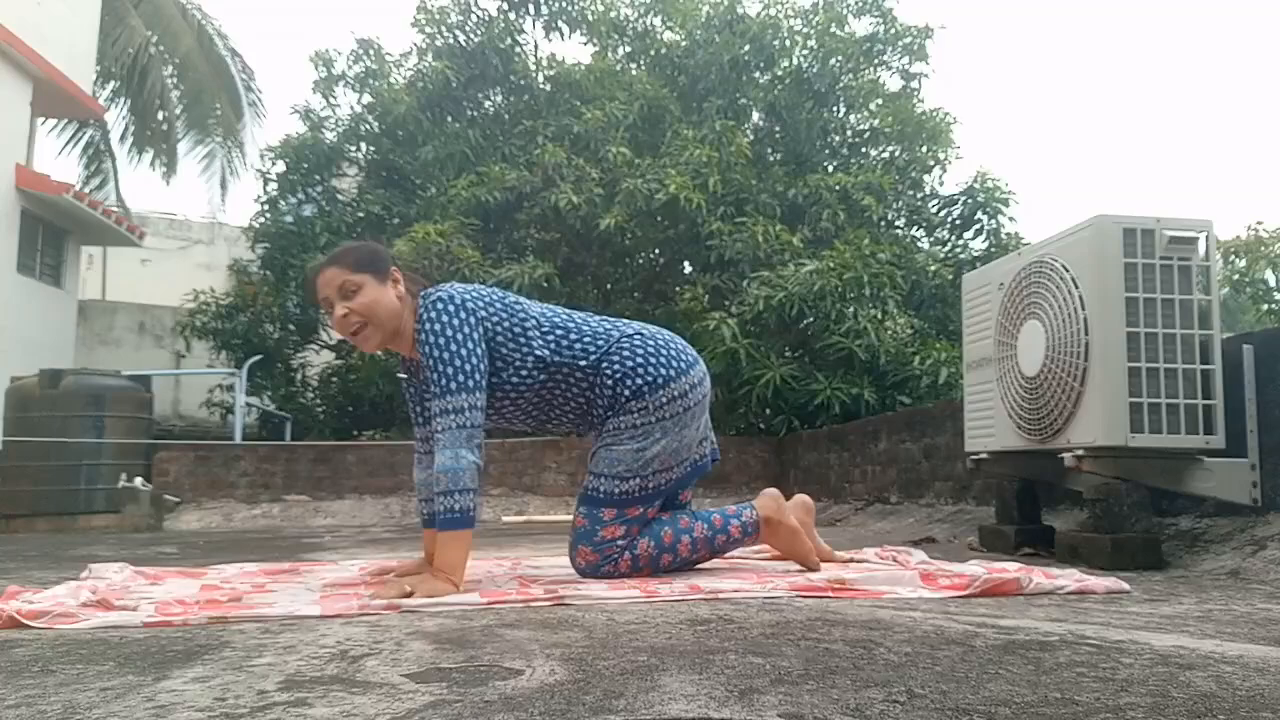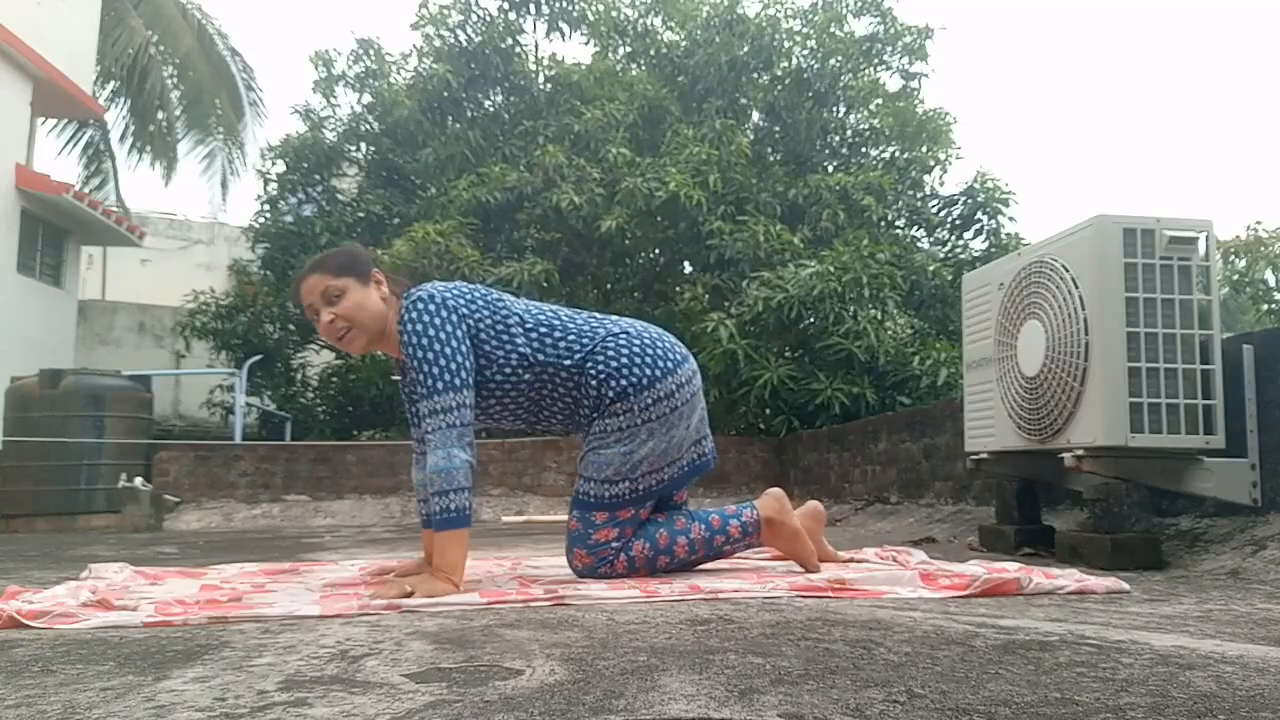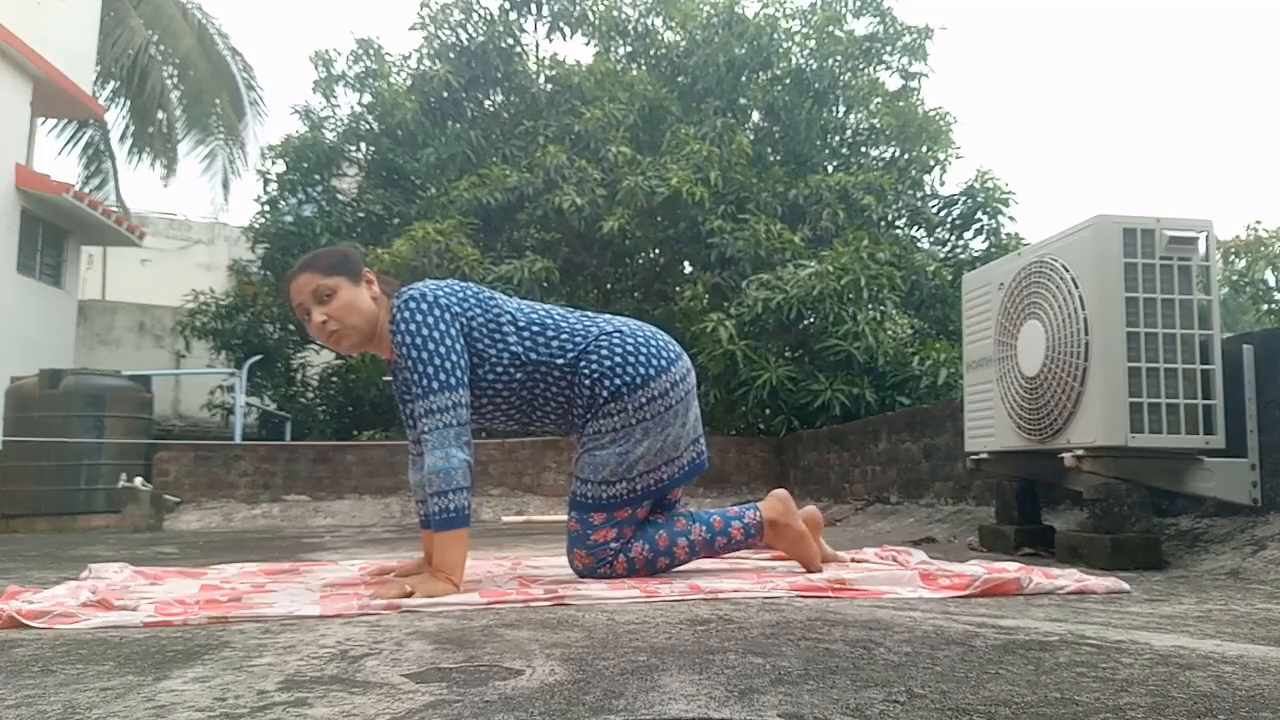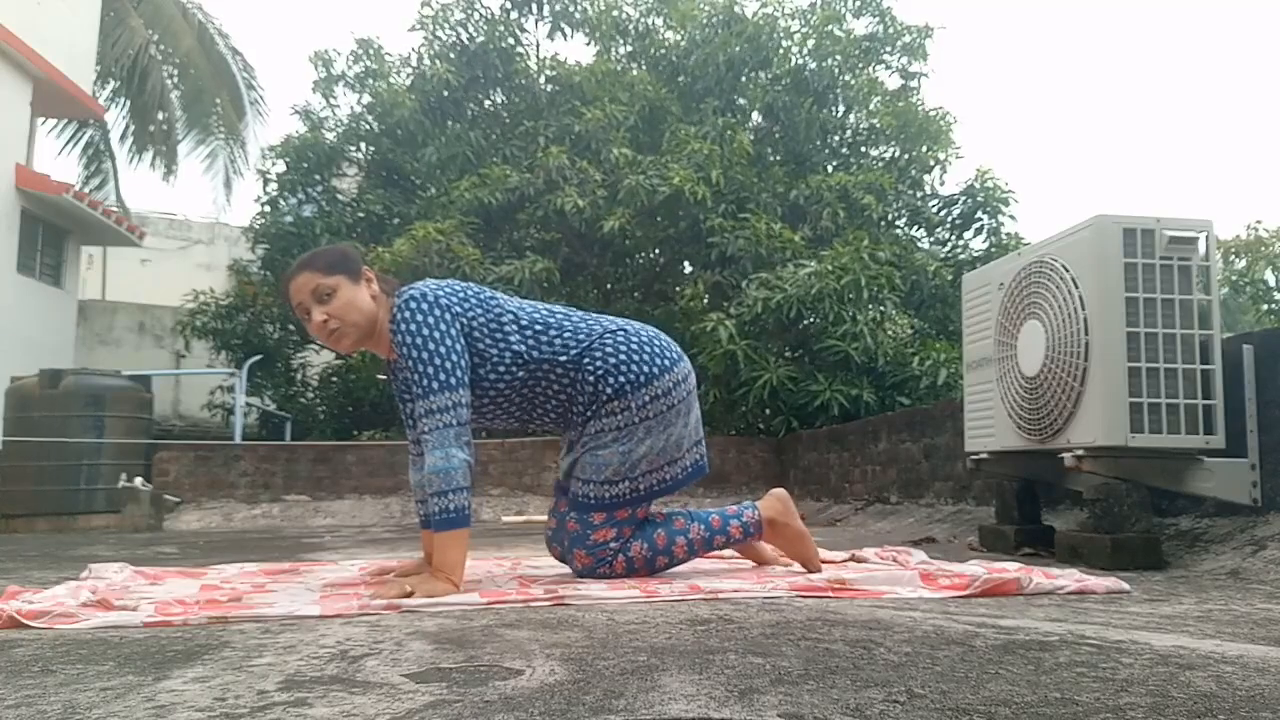
dt=0.2s
person 1, frame 1
left shoulder: (443, 311)
right shoulder: (415, 357)
left elbow: (459, 441)
right elbow: (431, 452)
left wrist: (447, 574)
right wrist: (432, 558)
left hip: (653, 380)
right hip: (648, 389)
left knee: (598, 553)
right knee: (654, 530)
left ankle: (761, 516)
right ankle: (788, 522)
person 1, frame 2
left shoulder: (425, 309)
right shoulder: (408, 356)
left elbow: (450, 440)
right elbow: (428, 452)
left wrist: (446, 574)
right wrist: (431, 558)
left hip: (640, 379)
right hip: (645, 381)
left knee: (596, 554)
right knee: (654, 530)
left ankle: (764, 517)
right ankle: (797, 525)
person 1, frame 3
left shoulder: (416, 309)
right shoulder: (402, 359)
left elbow: (447, 439)
right elbow: (424, 453)
left wrist: (446, 575)
right wrist: (431, 558)
left hip: (634, 381)
right hip: (637, 384)
left knee: (596, 554)
right knee: (642, 524)
left ankle: (768, 516)
right ankle: (766, 523)
person 1, frame 4
left shoulder: (417, 309)
right shoulder: (400, 357)
left elbow: (447, 438)
right elbow: (426, 450)
left wrist: (446, 574)
right wrist: (432, 557)
left hip: (636, 379)
right hip: (619, 388)
left knee: (593, 553)
right knee: (564, 538)
left ankle: (761, 517)
right ankle: (729, 528)
